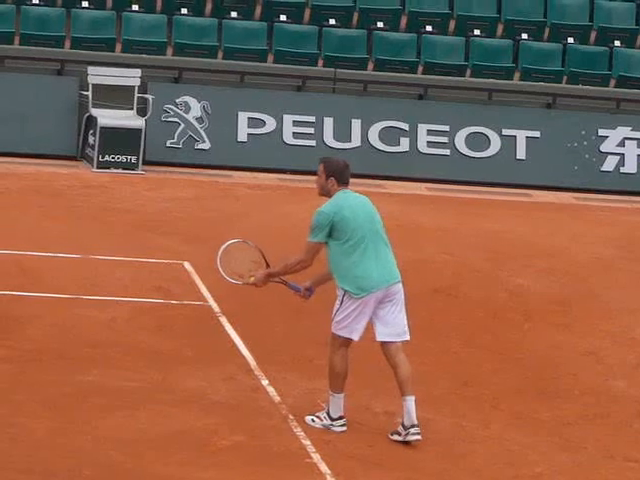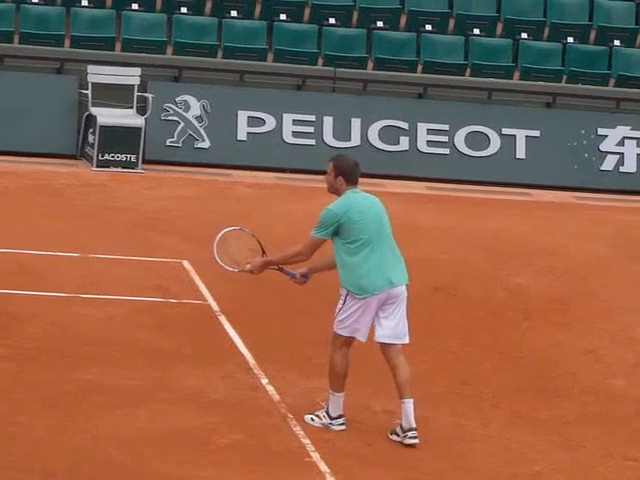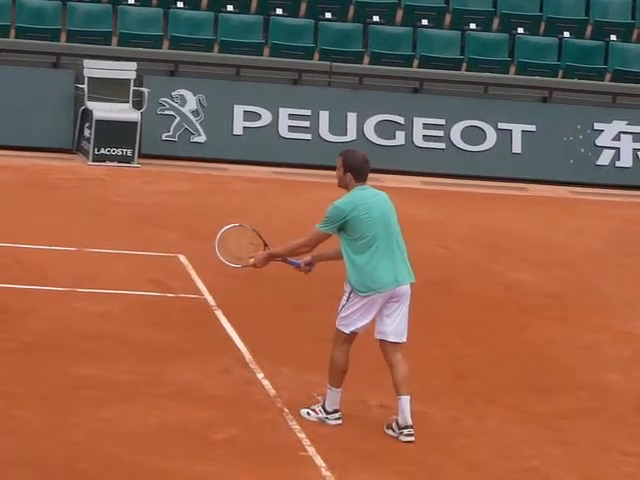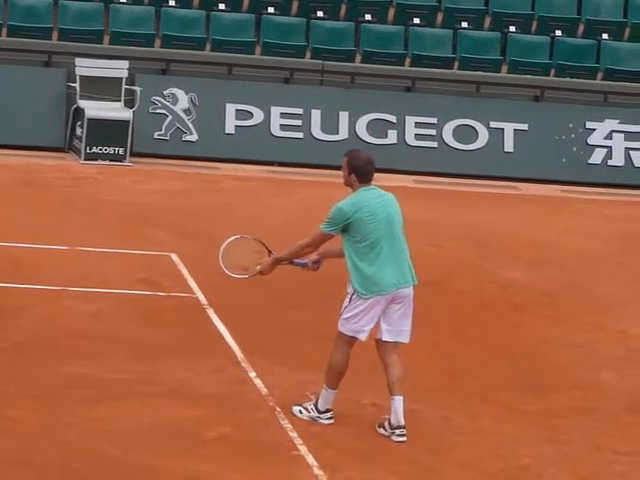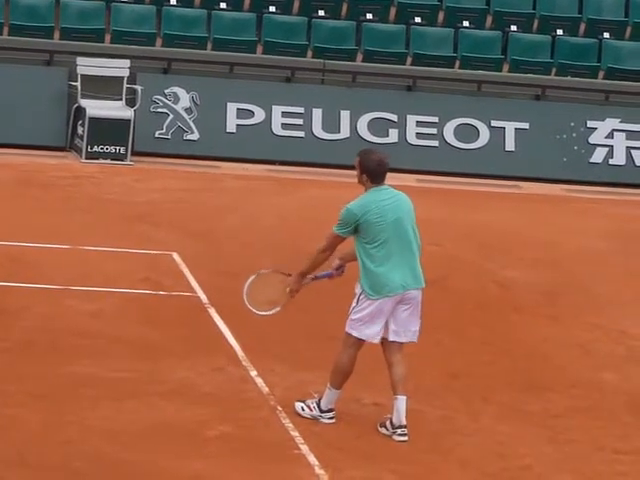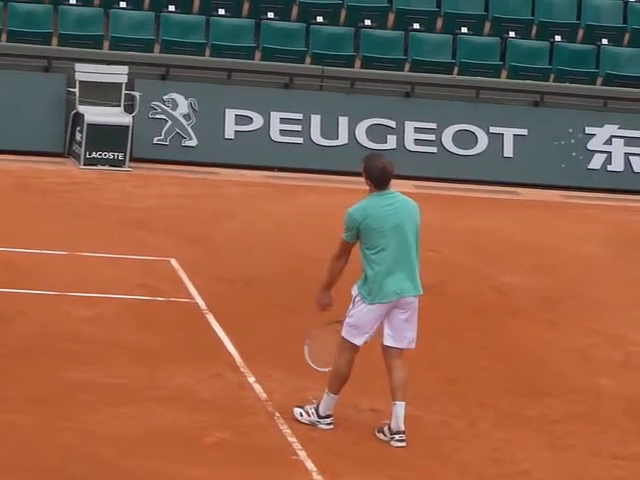
dt=0.7s
person 1, frame 1
left shoulder: (327, 212)
right shoulder: (364, 202)
left elbow: (304, 261)
left wrist: (268, 274)
right wrist: (315, 283)
left hip: (360, 288)
right hip: (390, 282)
left knee: (339, 346)
right knee: (394, 350)
left ankle: (335, 415)
right ankle: (410, 422)
person 1, frame 2
left shoulder: (336, 210)
right shoulder: (373, 201)
left elbow: (303, 251)
left wrist: (265, 262)
right wrist: (312, 271)
left hip: (364, 289)
right hip: (395, 283)
left knee: (340, 345)
right knee: (394, 352)
left ankle: (334, 414)
right ankle: (408, 425)
person 1, frame 3
left shoulder: (343, 206)
right shoulder: (383, 198)
left elbow: (307, 243)
left wrist: (269, 255)
right wrist: (316, 259)
left hip: (368, 286)
right hip: (400, 282)
left knee: (342, 341)
right knee: (393, 350)
left ankle: (331, 408)
right ankle: (404, 422)
person 1, frame 4
left shoulder: (347, 208)
right shoulder: (389, 199)
left elbow: (310, 244)
left wrist: (275, 260)
right wrist: (325, 255)
left hip: (370, 288)
right hip: (402, 284)
left knee: (343, 344)
right knee: (389, 351)
left ankle: (323, 408)
right ankle: (397, 422)
person 1, frame 5
left shoulder: (357, 209)
right shoulder: (404, 200)
left elbow: (326, 249)
left wrist: (299, 276)
right wrist: (346, 259)
left hip: (379, 288)
right hip: (411, 285)
left knee: (351, 345)
right knee: (394, 350)
left ankle: (325, 407)
right ankle: (399, 422)
person 1, frame 6
left shoulder: (358, 212)
right shoulder: (412, 207)
left elbow: (341, 257)
left wrist: (325, 290)
left hip: (374, 292)
right hip: (408, 291)
left knee: (347, 350)
right knee: (395, 356)
left ankle: (323, 413)
right ankle: (397, 427)
